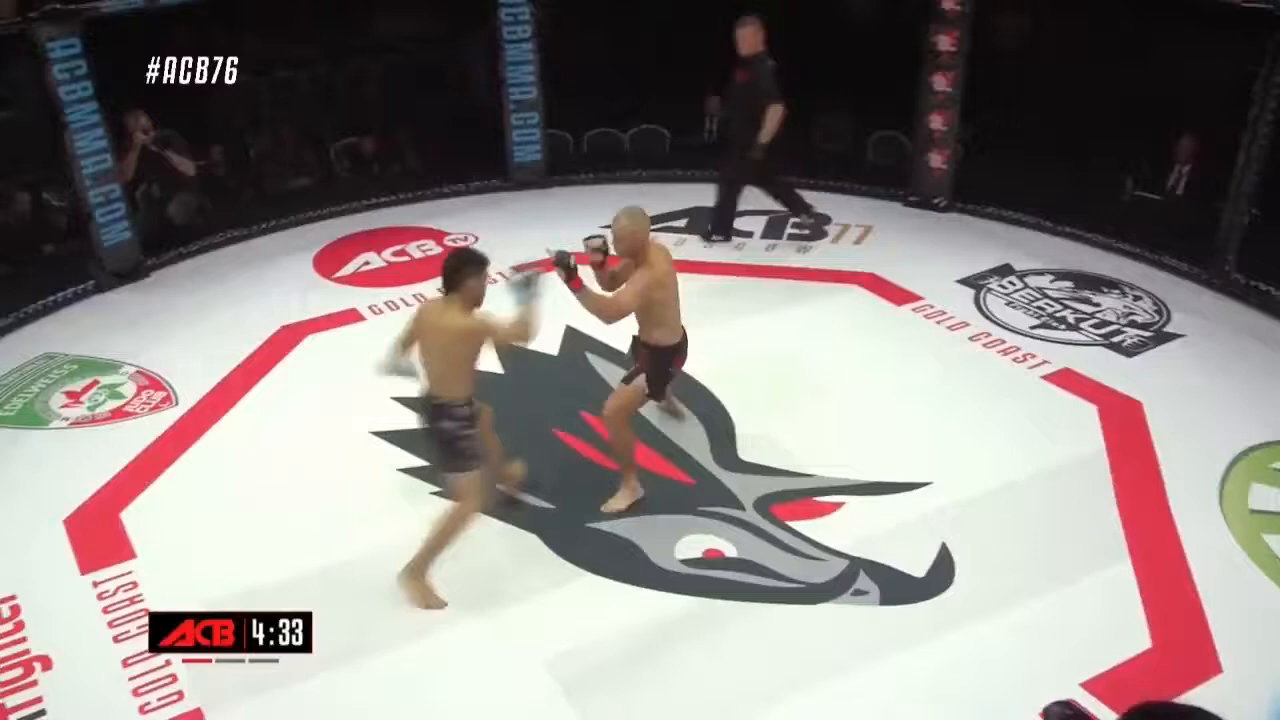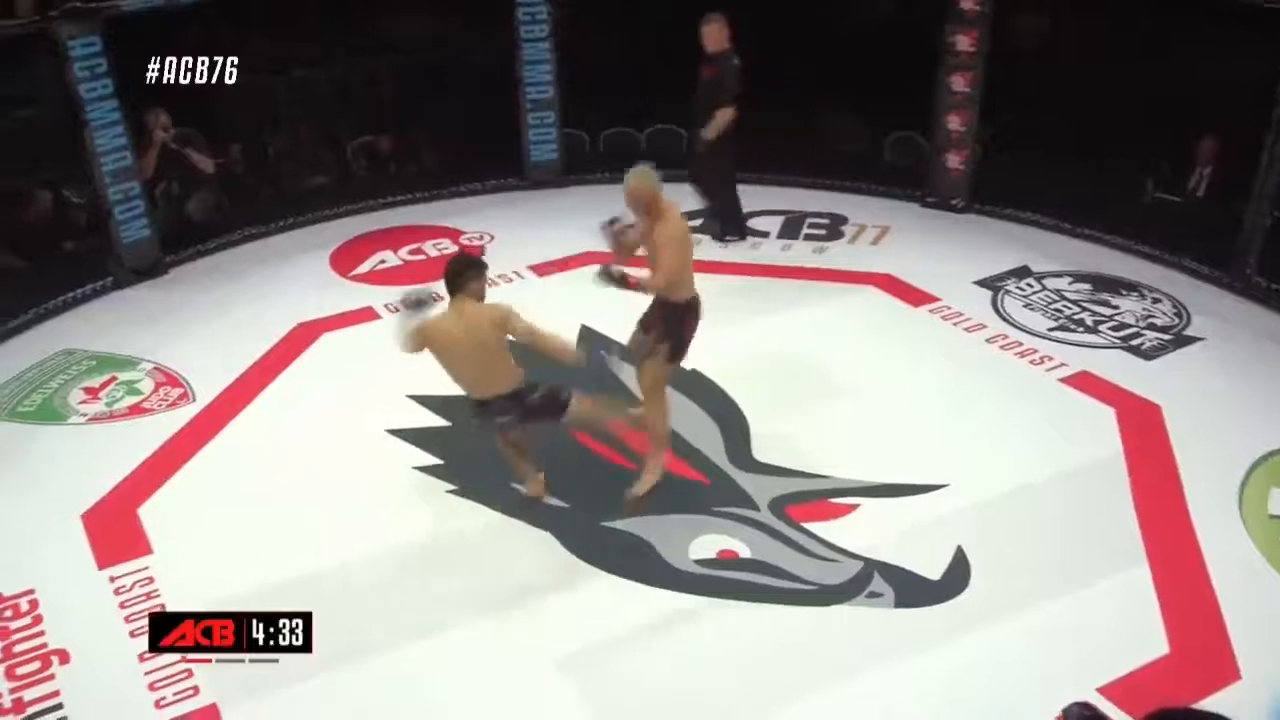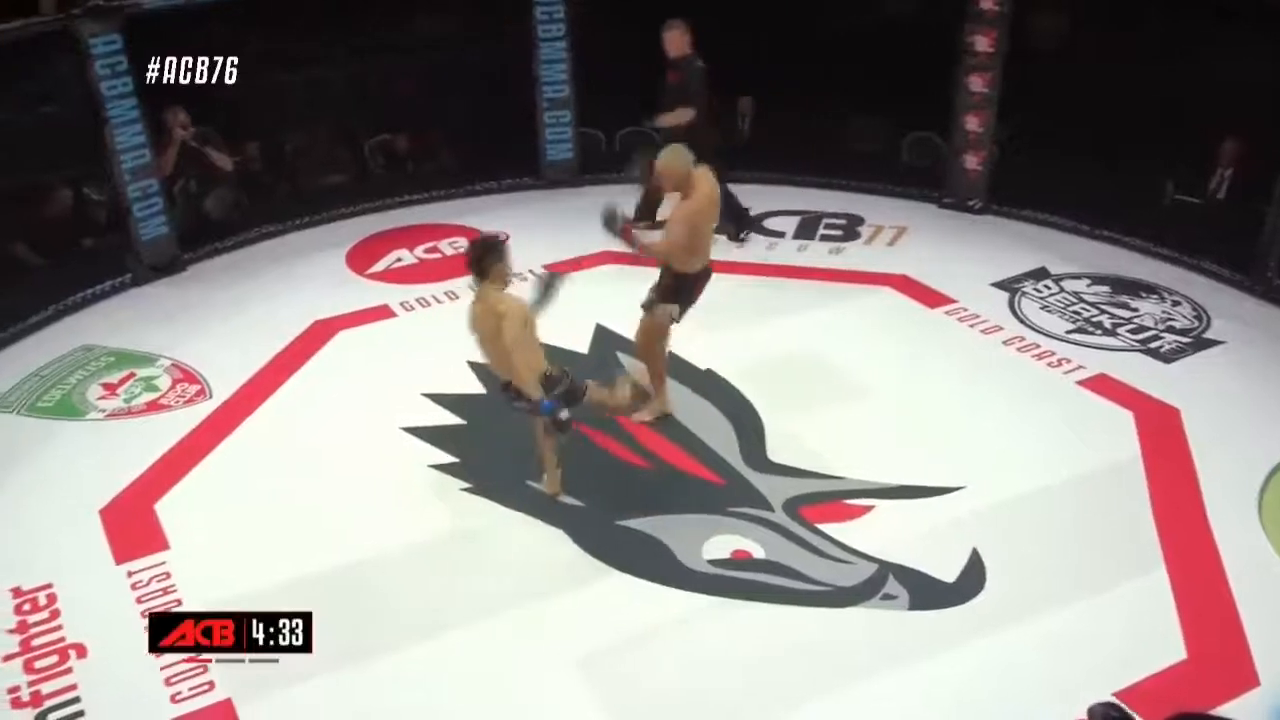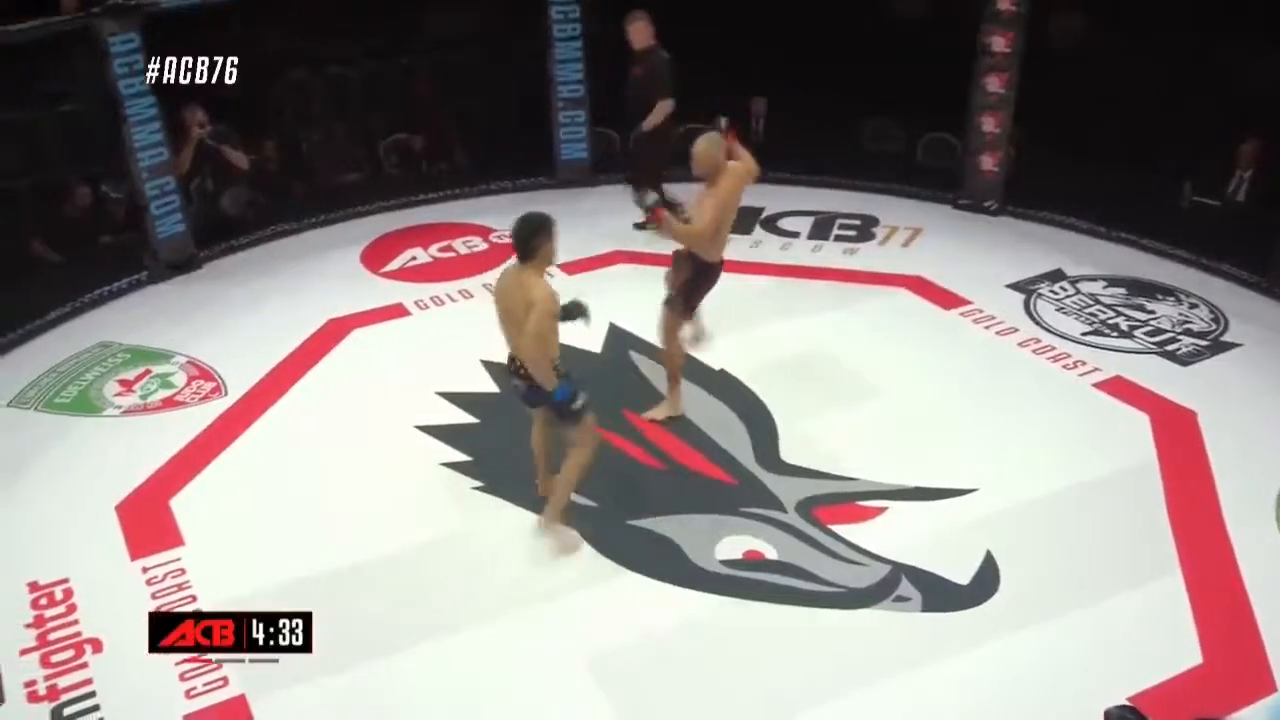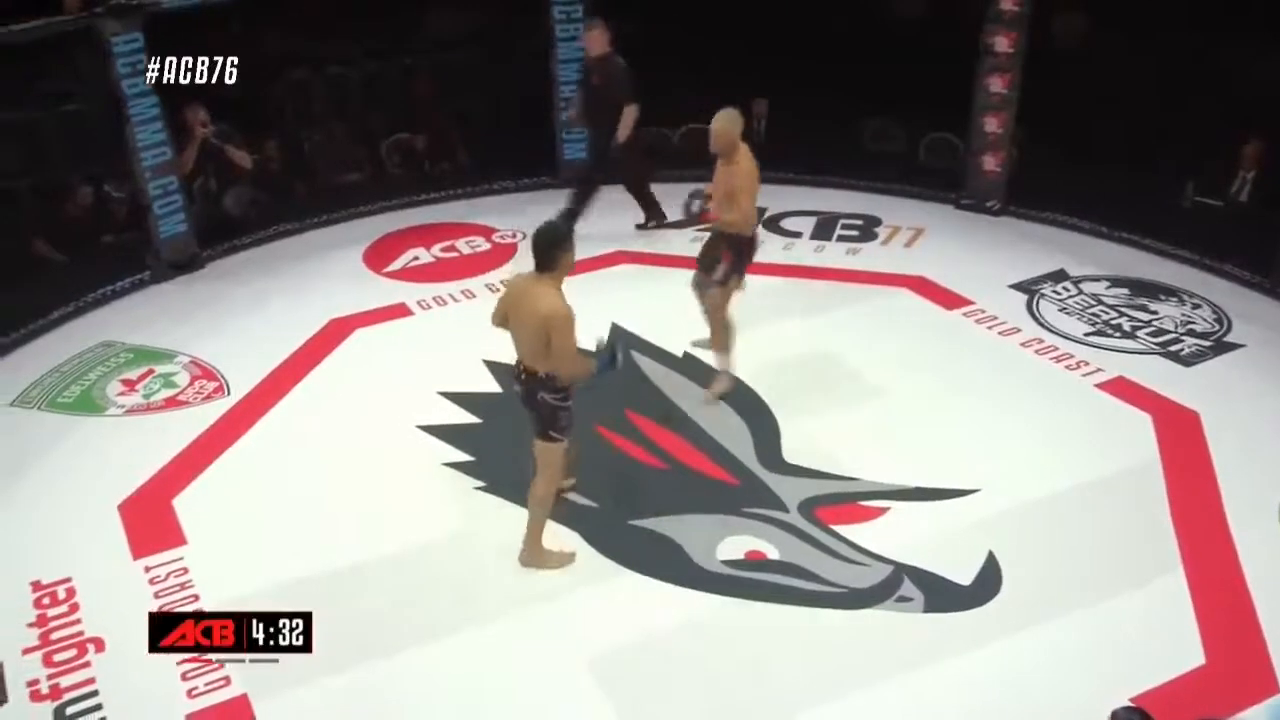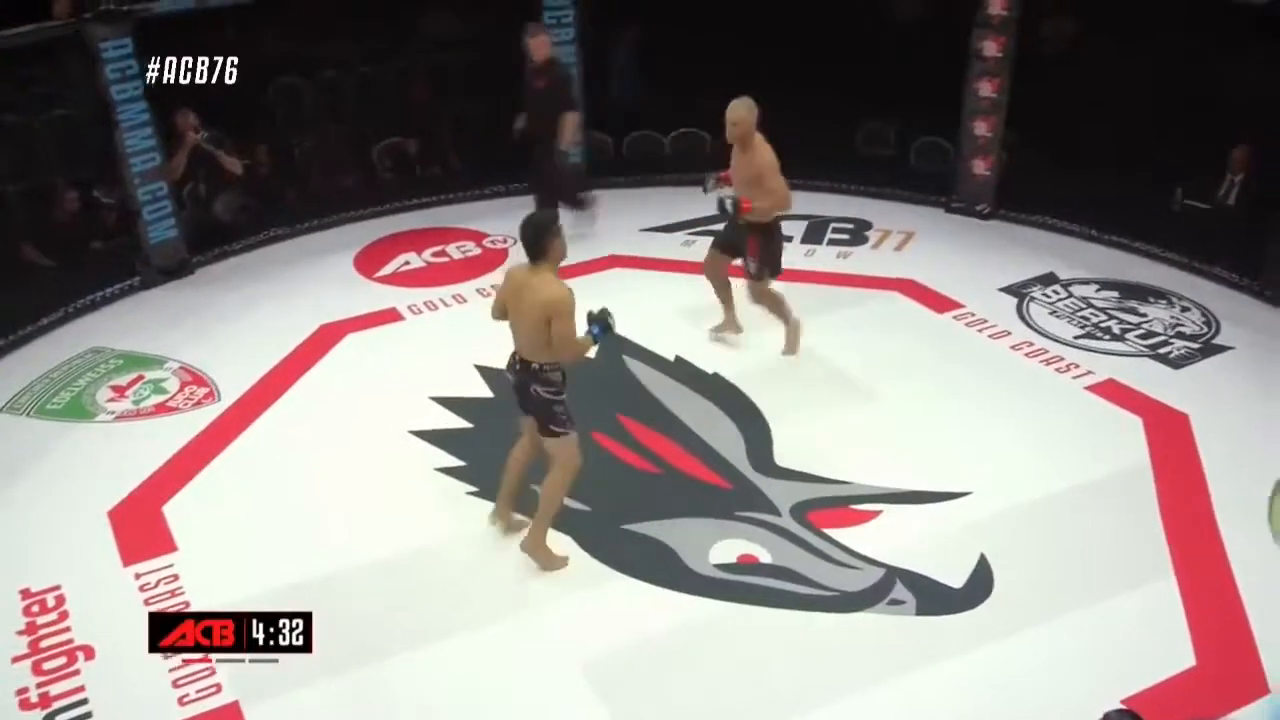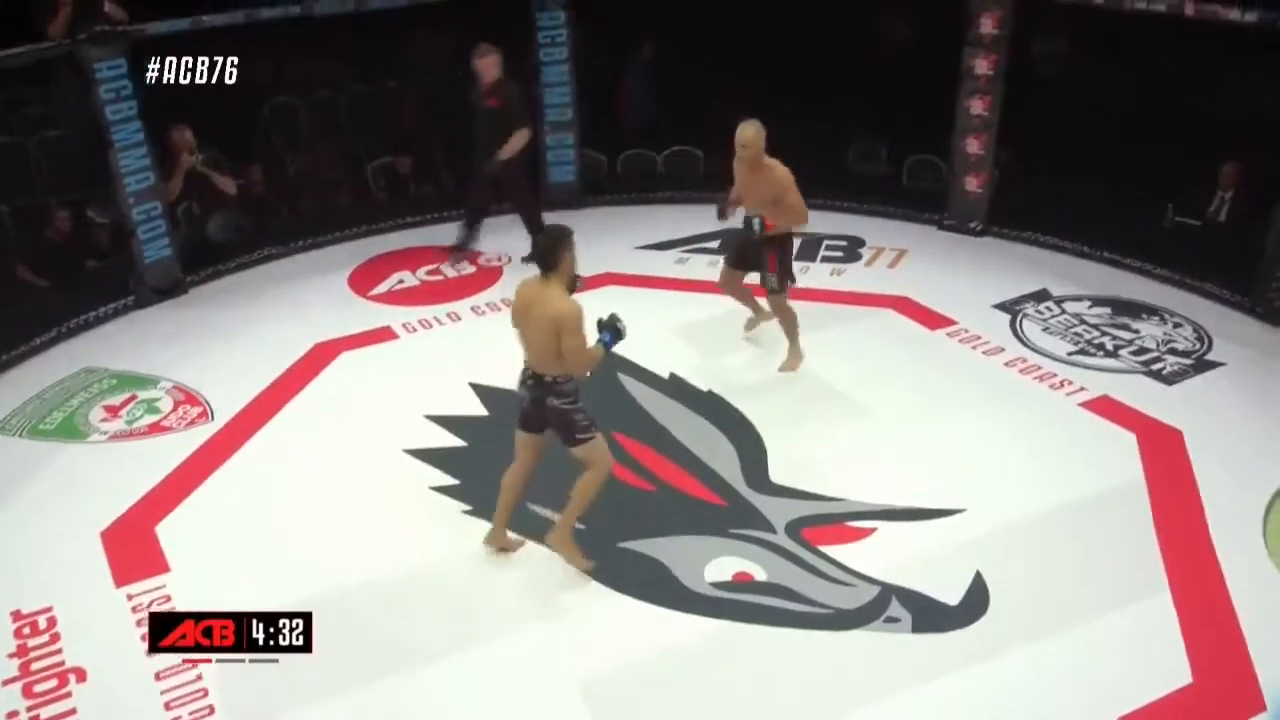
dt=0.2s
person 1, frame 1
left shoulder: (427, 310)
right shoulder: (470, 325)
left elbow: (404, 343)
right elbow: (521, 334)
left wrist: (396, 362)
right wrist: (526, 299)
left hip: (437, 402)
right hip: (450, 416)
left knee: (484, 416)
right knee: (471, 501)
left ankle: (503, 472)
right ankle: (416, 571)
person 1, frame 2
left shoulder: (429, 329)
right shoulder: (495, 314)
left elbow: (410, 344)
right elbow: (540, 340)
left wrist: (411, 315)
right wrist: (585, 359)
left hip: (488, 411)
right hip: (521, 396)
left knee: (507, 438)
right knee: (585, 407)
left ankle: (531, 479)
person 1, frame 3
left shoulder: (476, 310)
right shoulder: (510, 305)
right elbow: (516, 351)
left wrist: (539, 299)
right wrist: (543, 402)
left hip: (516, 390)
right hip: (543, 385)
left knee: (543, 425)
right knee: (590, 390)
left ankle: (552, 477)
right ankle: (617, 397)
person 1, frame 4
left shoulder: (507, 277)
right shoulder: (540, 294)
right elbow: (532, 349)
left wrist: (560, 314)
right wrist: (559, 388)
left hip: (518, 369)
right hip: (542, 376)
left knee: (542, 420)
right knee: (585, 440)
left ankle: (545, 482)
right ankle: (552, 514)
person 1, frame 5
left shoulder: (519, 284)
right shoulder: (556, 309)
left elbow: (499, 320)
right elbow: (568, 370)
right wrist: (600, 362)
left hip: (523, 376)
right hip: (548, 386)
left knee: (549, 441)
right knee: (550, 468)
left ankle: (550, 482)
right ankle: (532, 548)
person 1, frame 6
left shoulder: (515, 276)
right shoulder: (559, 295)
left elbow: (498, 312)
right elbow: (568, 353)
right wrist: (597, 331)
left hip: (518, 368)
right hip: (544, 380)
left knee: (529, 440)
right knee: (567, 462)
left ankle: (503, 509)
right ankle: (536, 541)
person 1, frame 7
left shoulder: (525, 289)
right shoulder: (568, 309)
right elbow: (580, 365)
right wrist: (607, 340)
left hip: (530, 385)
right hip: (558, 394)
left knee: (524, 459)
right knee: (600, 464)
left ankle: (498, 533)
right ankle: (562, 535)
person 2, frame 1
left shoulder: (650, 274)
right shoulder: (647, 251)
left elbow: (611, 312)
right elbow: (610, 283)
left wrist: (574, 281)
right wrist: (598, 262)
left hip: (662, 353)
right hip: (653, 340)
left knee: (614, 414)
right knee: (640, 367)
left ankle: (630, 486)
right ankle: (668, 401)
person 2, frame 2
left shoulder: (670, 228)
right shoulder: (651, 215)
left elbow: (665, 282)
right elbow: (626, 250)
left wrist: (626, 280)
right wrist: (617, 235)
left hip: (678, 310)
right hip: (667, 303)
left knee: (652, 384)
right knee: (637, 350)
left ankle: (655, 462)
right ankle: (651, 411)
person 2, frame 3
left shoulder: (689, 210)
right shoulder: (705, 178)
left elbow: (664, 251)
left wrist: (627, 233)
left hip: (682, 278)
right hip: (693, 269)
left knee: (644, 338)
right knee: (653, 331)
left ankle: (660, 401)
right ankle: (654, 380)
person 2, frame 4
left shoulder: (718, 195)
right shoulder: (735, 170)
left elbow: (694, 236)
right elbow: (753, 169)
left wrist: (659, 214)
right wrist: (729, 141)
left hip: (699, 266)
right hip: (700, 257)
left knee: (668, 332)
right knee: (675, 280)
left ankle: (673, 401)
right ankle: (694, 327)
person 2, frame 5
left shoulder: (741, 170)
right shoulder: (730, 152)
left elbow: (746, 219)
left wrist: (709, 215)
right wrist: (712, 196)
left hip: (736, 242)
right hip: (722, 234)
left knee: (716, 304)
right knee: (700, 285)
left ankle: (724, 372)
right ankle: (717, 338)
person 2, frame 6
left shoulder: (762, 157)
right shoulder: (741, 143)
left elbow: (783, 202)
left wrist: (744, 206)
right wrist: (724, 178)
left hip: (761, 229)
right hip: (741, 220)
left knee: (759, 293)
right knee: (711, 267)
left ankle: (790, 325)
right ankle: (730, 320)
person 2, frame 7
left shoulder: (780, 176)
right shoulder: (739, 162)
left elbow: (801, 216)
left wrist: (768, 224)
right wrist: (732, 202)
left hip: (775, 242)
right hip: (752, 233)
left knee: (777, 304)
right knee: (727, 283)
left ankle: (795, 350)
right ankle: (759, 312)
person 3, frame 1
left shoulder: (763, 69)
right shoulder: (746, 65)
left elbow: (776, 108)
left wrist: (762, 142)
right wrist: (728, 127)
left hip: (752, 139)
right hip: (743, 136)
left knee: (729, 181)
right knee: (765, 179)
left ankle: (720, 230)
right ankle: (803, 210)
person 3, frame 2
left shoulder: (728, 66)
right shoulder: (714, 61)
left elbow: (727, 109)
left wrist: (706, 136)
right wrist: (703, 133)
left hip: (719, 136)
right hip: (709, 133)
left knee: (720, 180)
right knee: (699, 175)
left ankle: (734, 228)
right ankle: (727, 219)
person 3, frame 3
left shoulder: (693, 70)
right shoulder: (676, 66)
left elbow: (689, 112)
left wrist: (657, 121)
left hip: (693, 138)
right hip: (676, 135)
left ankle: (741, 225)
right ankle: (644, 219)
person 3, frame 4
left shoulder: (658, 61)
right shoulder: (639, 58)
left elbow: (667, 102)
left wrist: (644, 126)
right wrist: (640, 126)
left hip: (655, 131)
right hip: (643, 129)
left knee: (642, 177)
right knee: (639, 176)
left ankle: (671, 210)
person 3, frame 5
left shoulder: (615, 68)
right shoulder: (592, 65)
left elbow: (631, 108)
right elbow: (584, 91)
left wrist: (619, 141)
right wrist: (574, 112)
left hip: (616, 137)
right hip: (602, 135)
left knee: (588, 180)
right knee: (633, 178)
left ankle: (577, 222)
right ankle: (654, 215)
person 3, frame 6
left shoulder: (558, 74)
right shoulder: (533, 71)
left elbow: (571, 113)
left wrist: (563, 148)
right wrist: (521, 124)
left hip: (550, 142)
right hip: (537, 139)
left knee: (546, 185)
right knee: (546, 185)
right ankle: (581, 203)
person 3, frame 7
left shoulder: (509, 92)
right shoulder: (480, 92)
left elbow: (523, 132)
left wrist: (501, 157)
left hip: (507, 163)
right hip: (487, 161)
left knee: (525, 204)
right knee: (474, 204)
right ankle: (464, 245)
